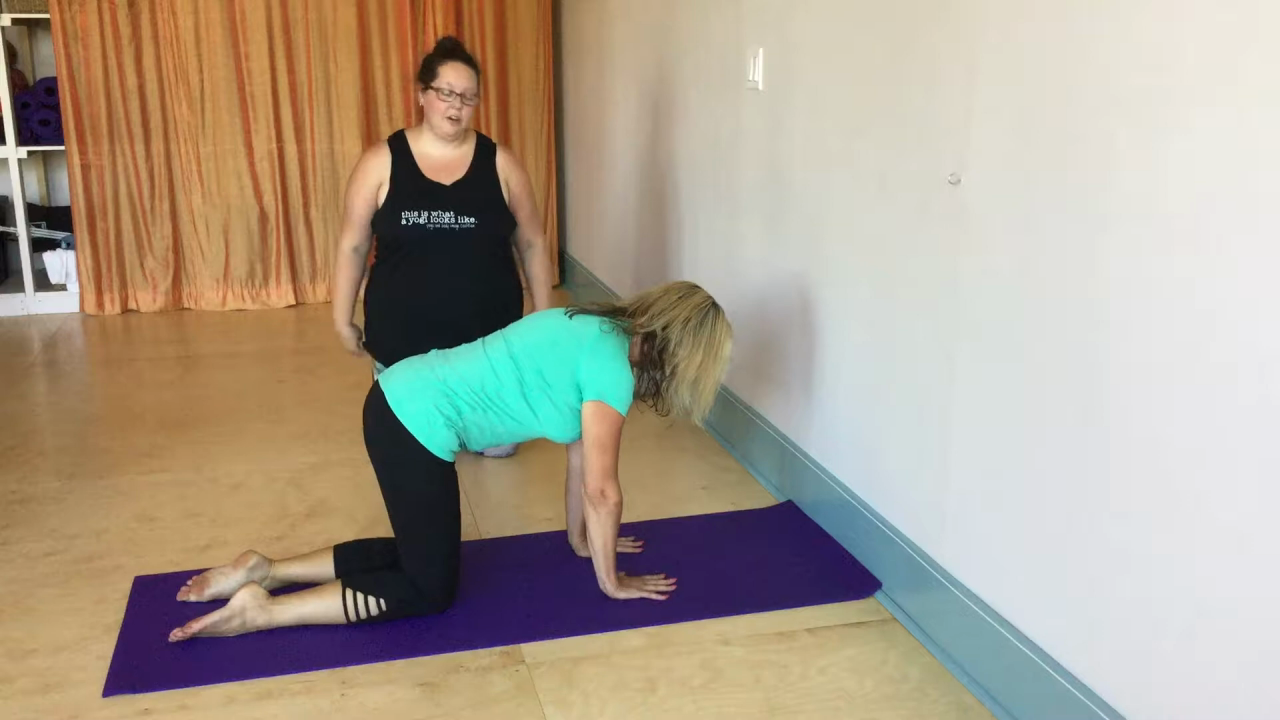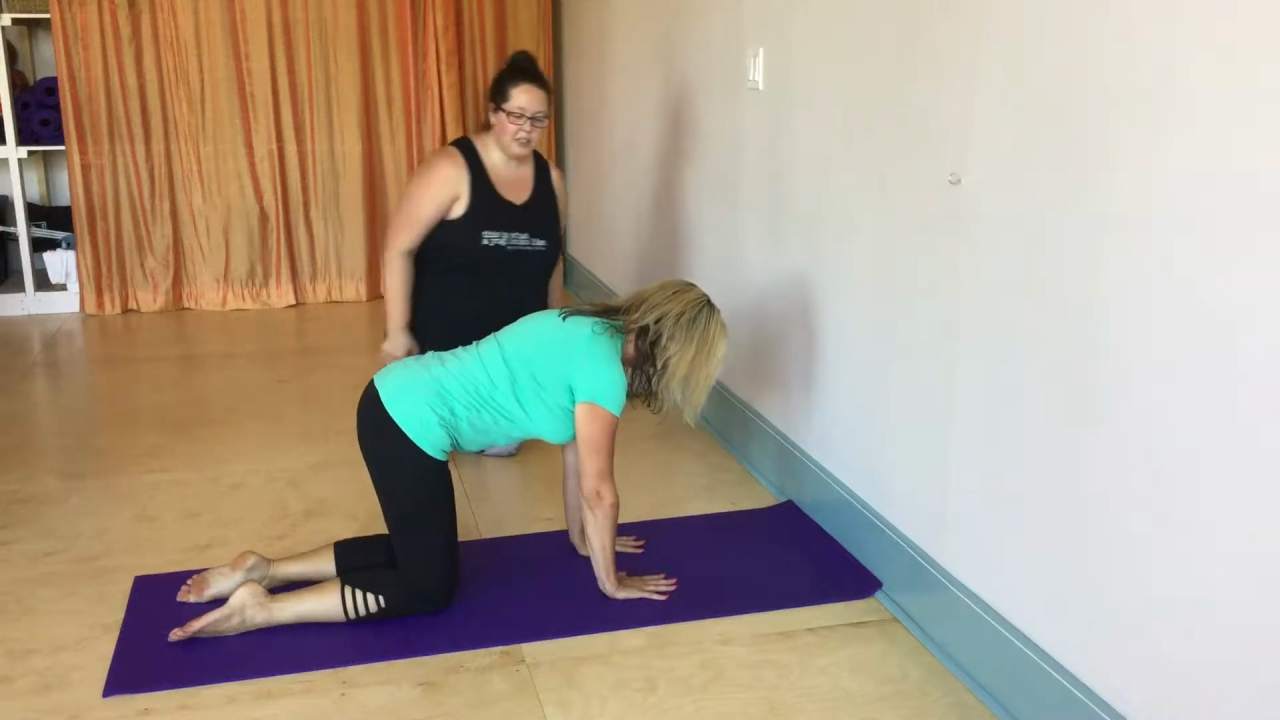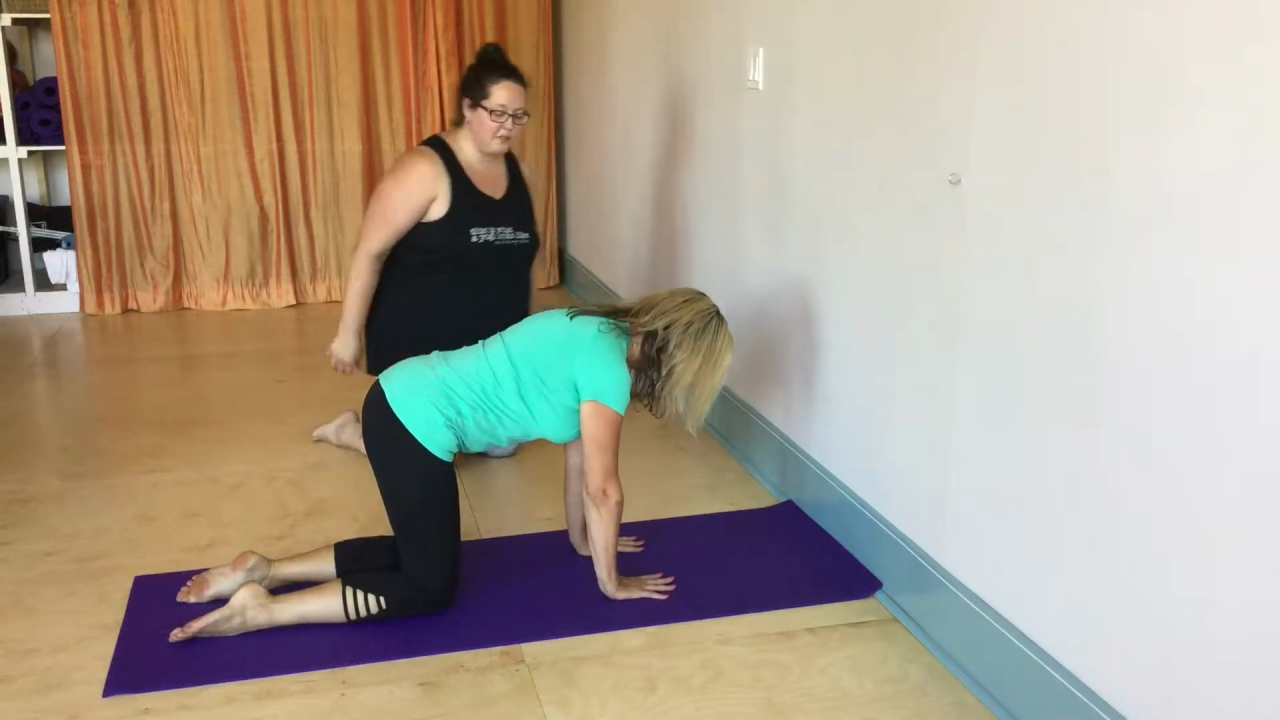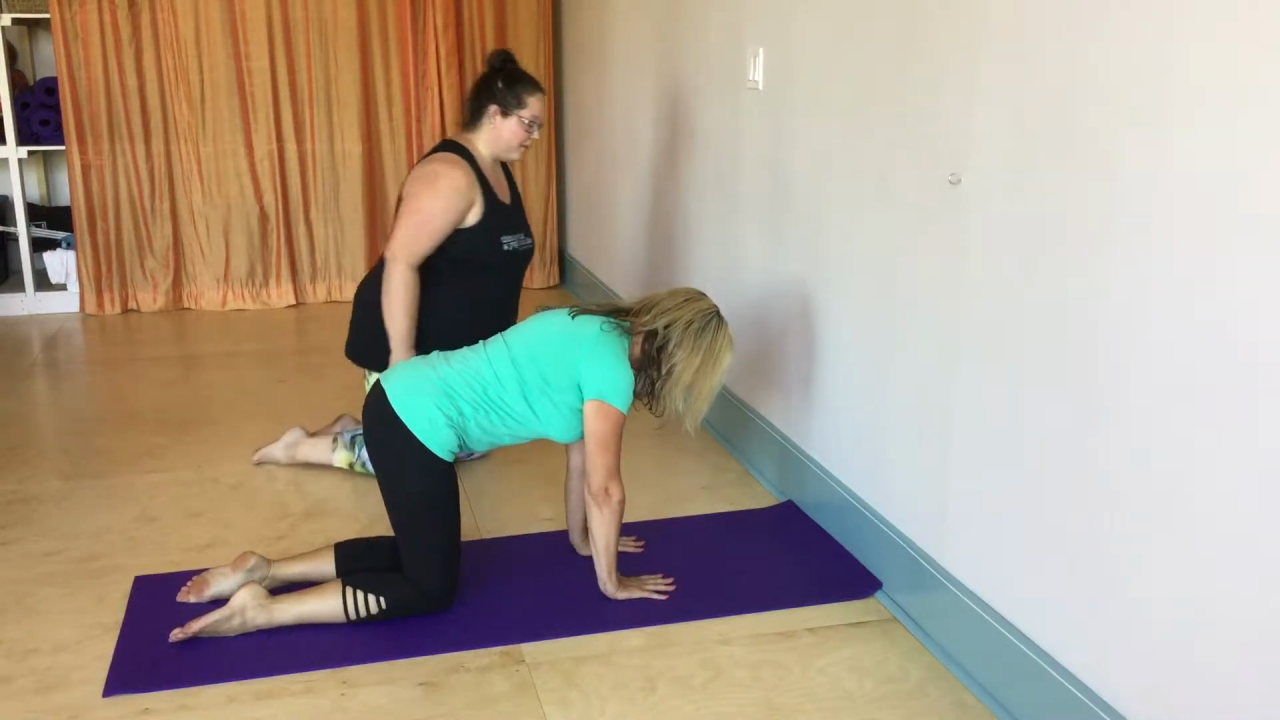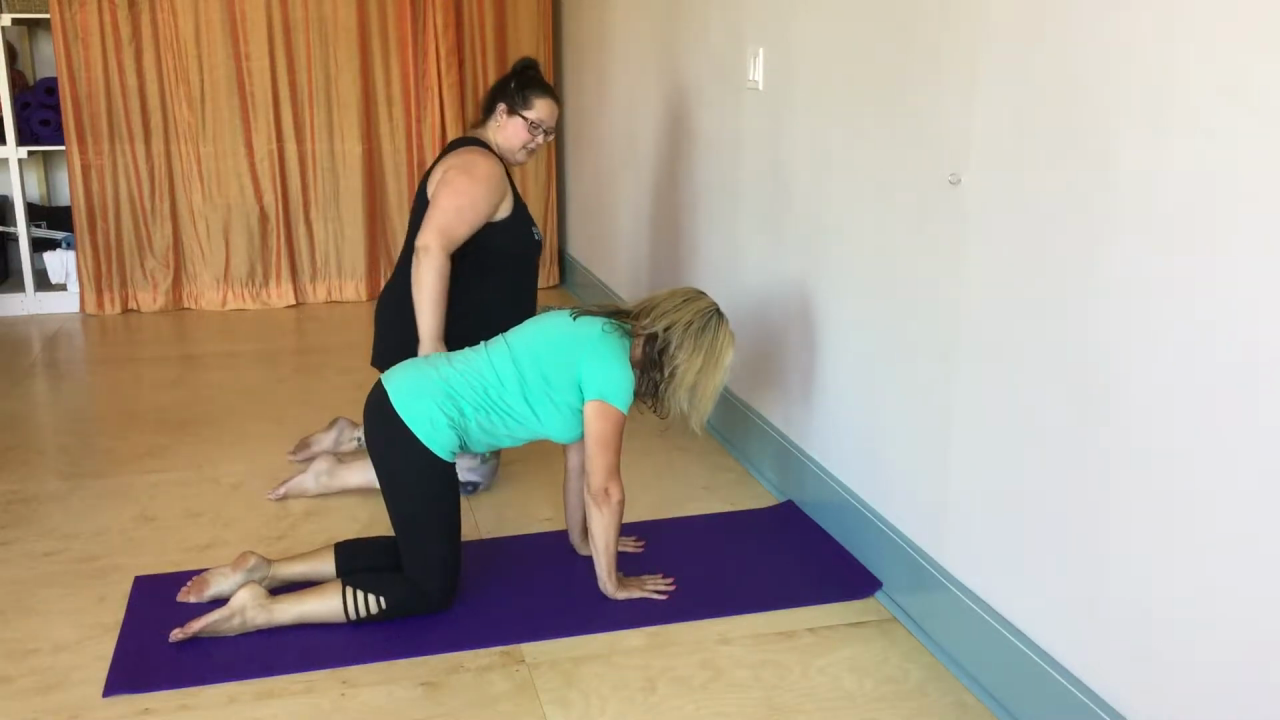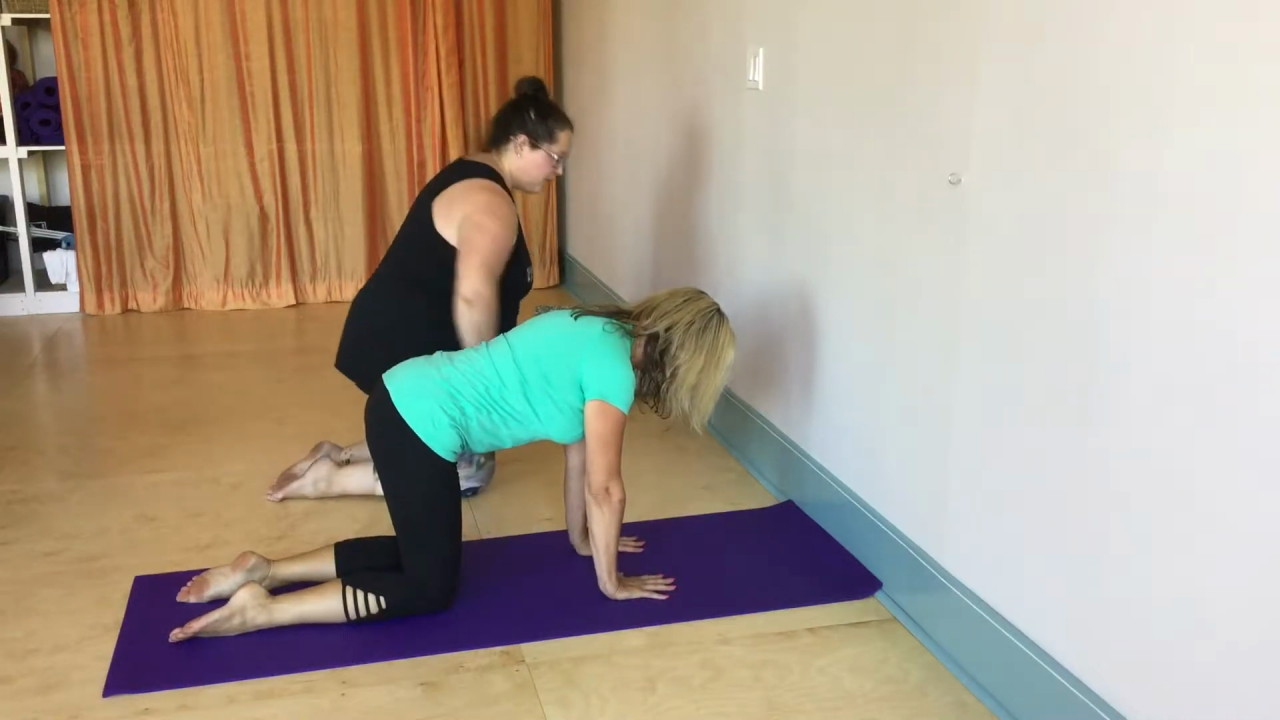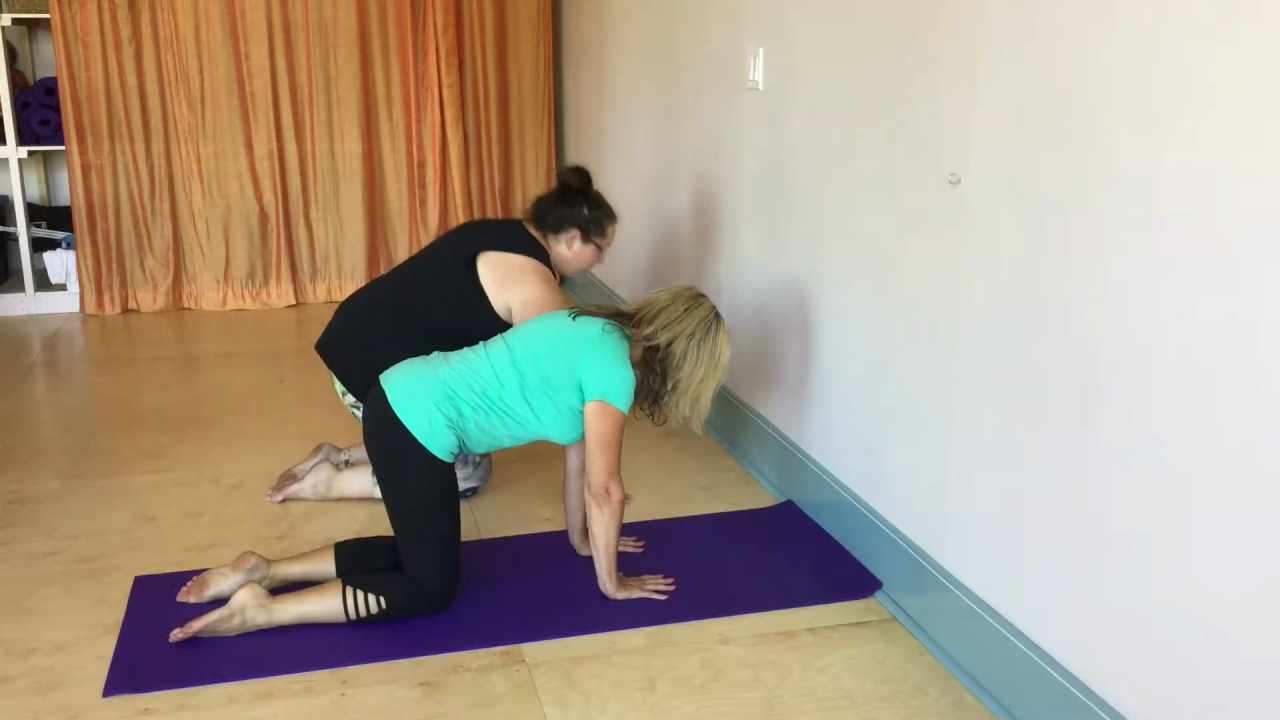
dt=0.7s
person 1, frame 1
left shoulder: (599, 335)
right shoulder: (613, 366)
left elbow: (579, 453)
right elbow: (602, 488)
left wrist: (581, 539)
right wrist: (611, 580)
left hip: (401, 401)
right hip: (416, 423)
left knee: (420, 553)
right knee: (431, 589)
left ankle: (263, 571)
right ankle: (260, 610)
person 1, frame 2
left shoulder: (594, 333)
right shoulder: (604, 367)
left elbow: (573, 451)
right elbow: (598, 489)
left wrist: (582, 538)
right wrist: (612, 581)
left hip: (394, 401)
right hip: (408, 423)
left knee: (418, 549)
right knee: (431, 588)
left ankle: (262, 570)
right ankle: (260, 609)
person 1, frame 3
left shoulder: (597, 333)
right shoulder: (609, 365)
left elbow: (577, 453)
right elbow: (603, 487)
left wrist: (581, 538)
right wrist: (610, 581)
left hip: (401, 400)
right hip: (415, 422)
left knee: (418, 552)
right knee: (432, 587)
left ankle: (262, 570)
right ankle: (259, 609)
person 1, frame 4
left shoulder: (599, 332)
right shoulder: (611, 366)
left elbow: (579, 454)
right elbow: (604, 487)
left wrist: (582, 538)
right wrist: (611, 580)
left hip: (402, 400)
right hip: (417, 423)
left knee: (421, 553)
right knee: (431, 588)
left ankle: (262, 570)
right ankle: (259, 609)
person 1, frame 5
left shoulder: (599, 335)
right shoulder: (613, 367)
left elbow: (579, 454)
right elbow: (604, 487)
left wrist: (581, 538)
right wrist: (611, 581)
left hip: (403, 400)
right hip: (417, 423)
left knee: (420, 552)
right knee: (431, 588)
left ankle: (262, 570)
right ankle: (259, 610)
person 1, frame 6
left shoulder: (603, 334)
right shoulder: (614, 367)
left elbow: (578, 452)
right elbow: (604, 487)
left wrist: (582, 538)
right wrist: (611, 581)
left hip: (404, 400)
right hip: (419, 423)
left knee: (422, 552)
right knee: (431, 588)
left ankle: (262, 570)
right ankle: (260, 609)
person 1, frame 7
left shoulder: (599, 336)
right shoulder: (614, 367)
left elbow: (577, 451)
right elbow: (604, 487)
left wrist: (582, 538)
right wrist: (611, 581)
left hip: (402, 400)
right hip: (417, 424)
left knee: (420, 552)
right knee: (432, 587)
left ankle: (262, 570)
right ankle: (259, 610)
person 2, frame 1
left shoulder: (500, 163)
right shoulder: (382, 162)
left elbow: (532, 243)
right elbow: (352, 246)
right wrist: (343, 320)
left hip: (487, 336)
right hip: (403, 339)
left knee: (498, 445)
person 2, frame 2
left shoulder: (551, 179)
right shoulder: (451, 169)
left elbow: (552, 261)
right elbow: (399, 249)
right wrist: (397, 330)
right hip: (438, 338)
left knee: (502, 444)
person 2, frame 3
left shoulder: (516, 171)
right shoulder: (425, 169)
left elbow: (524, 255)
right elbow: (369, 253)
right wrist: (349, 332)
right hip: (420, 346)
left knee: (500, 445)
right ankle: (352, 429)
person 2, frame 4
left shoulder: (497, 170)
right shoulder: (450, 174)
right elbow: (400, 262)
right wrist: (402, 354)
left hip: (463, 349)
right hip: (420, 348)
left knee: (469, 445)
left ankle: (358, 428)
person 2, frame 5
left shoulder: (478, 161)
right shoulder: (479, 168)
right elbow: (429, 249)
right wrist: (431, 347)
left hip: (461, 342)
right hip: (442, 344)
right knee: (471, 468)
left ankle: (350, 435)
right ankle: (330, 474)
person 2, frame 6
left shoulder: (471, 174)
right shoulder: (490, 202)
right elbow: (473, 293)
left hip: (397, 342)
right hip: (407, 355)
right knee: (468, 472)
left ankle: (338, 457)
person 2, frame 7
left shoulder: (508, 237)
right shoulder: (533, 282)
left hip: (364, 343)
right hip: (378, 367)
right knee: (467, 472)
left ankle: (336, 457)
right ankle: (329, 481)
